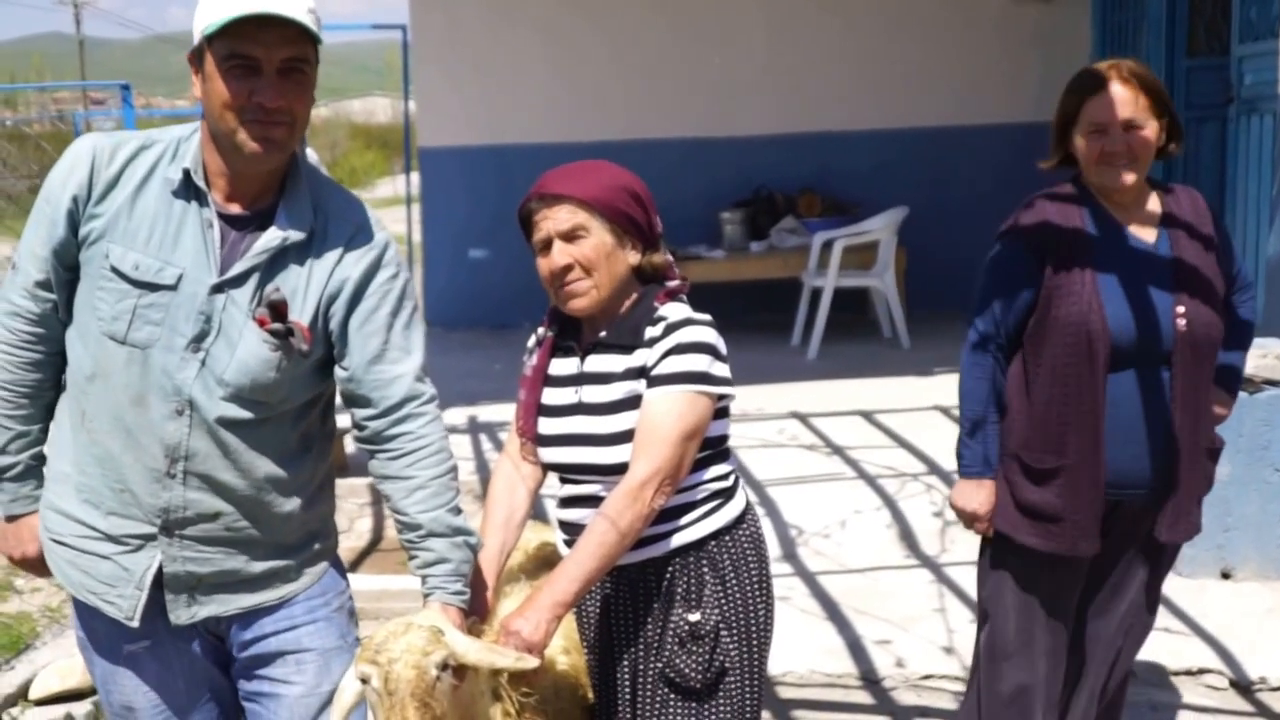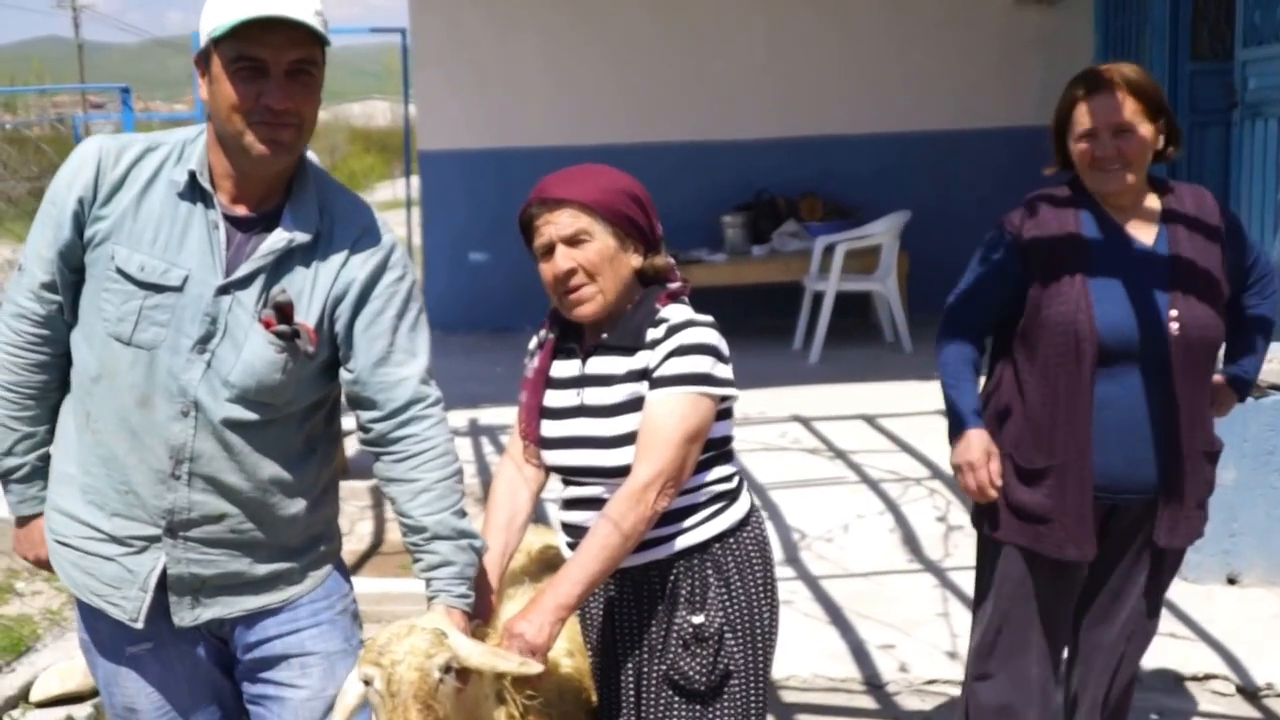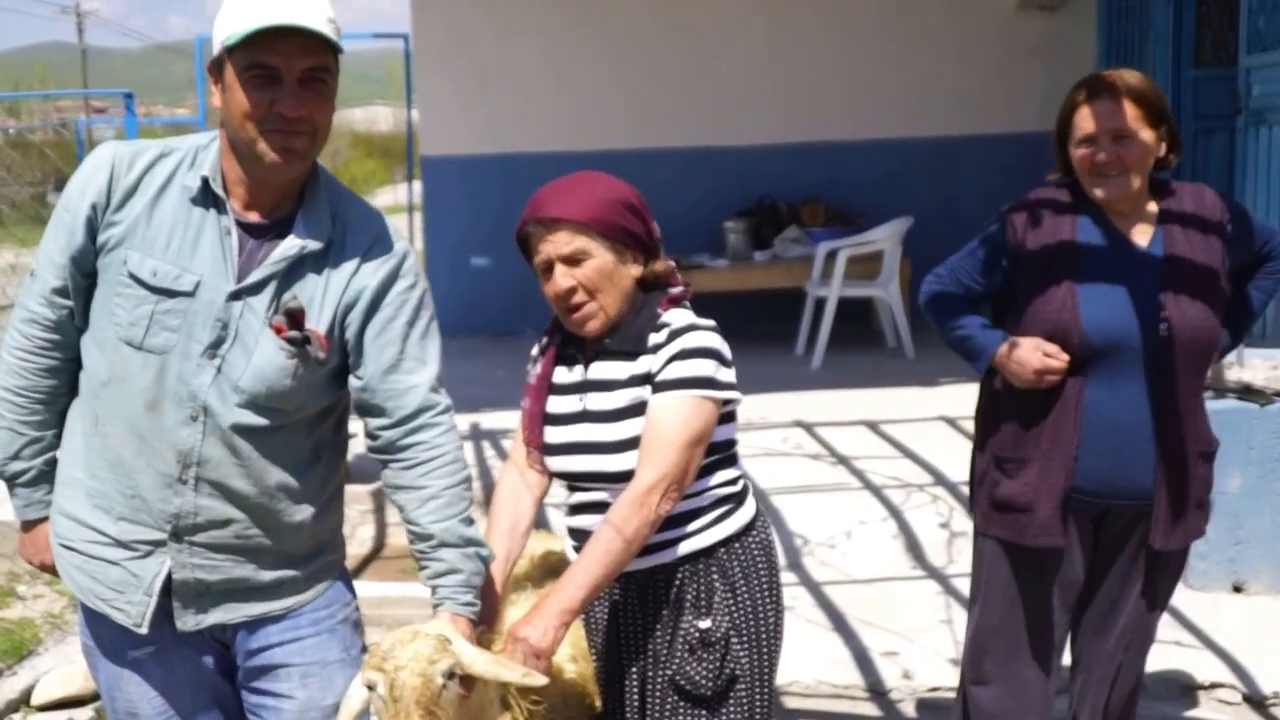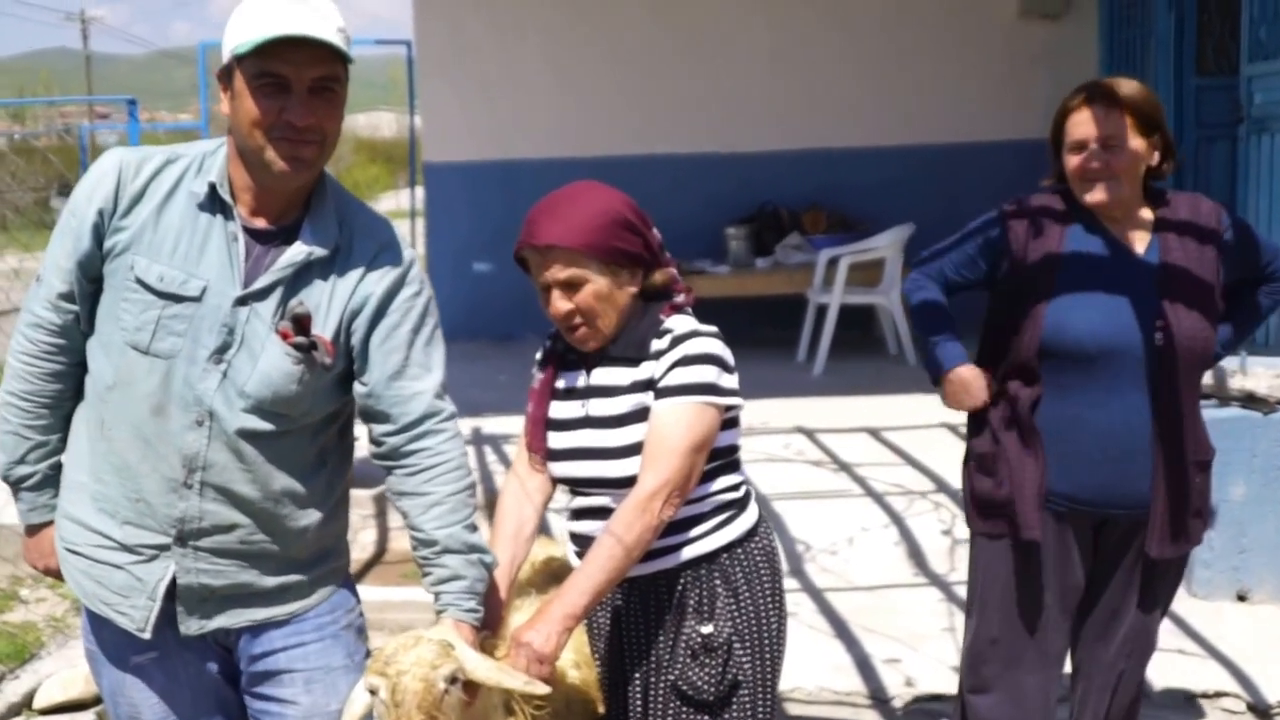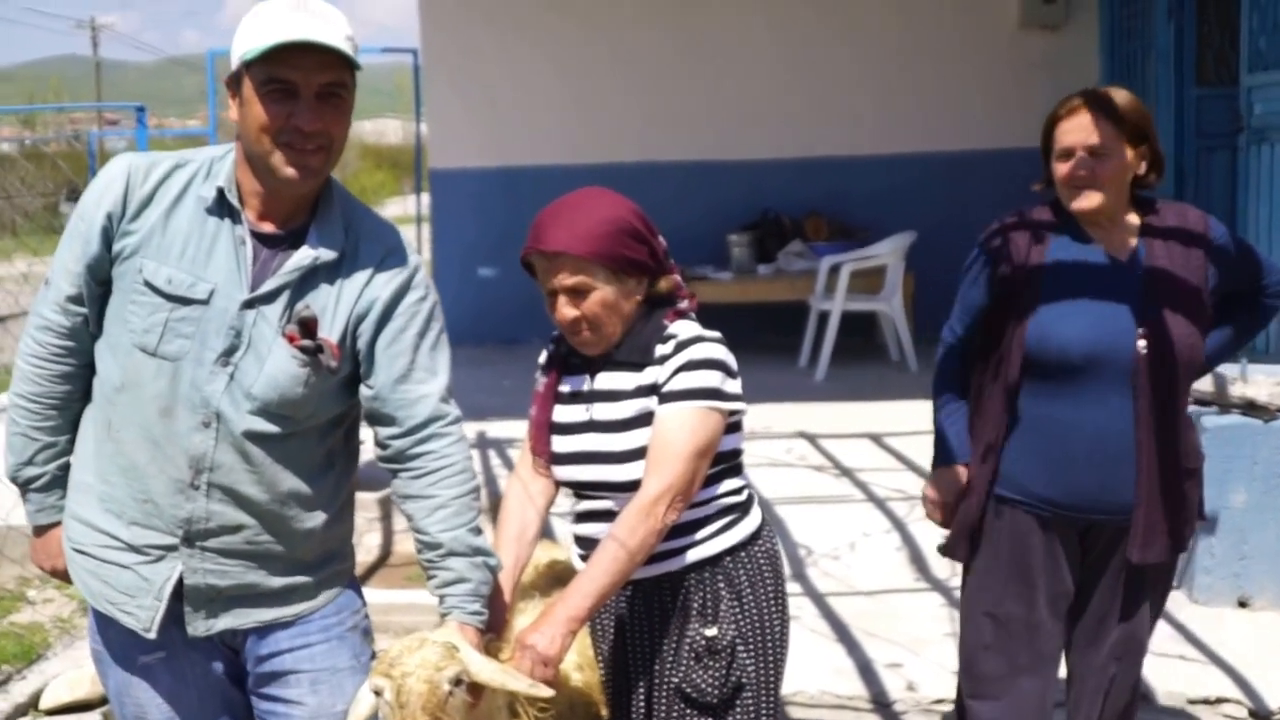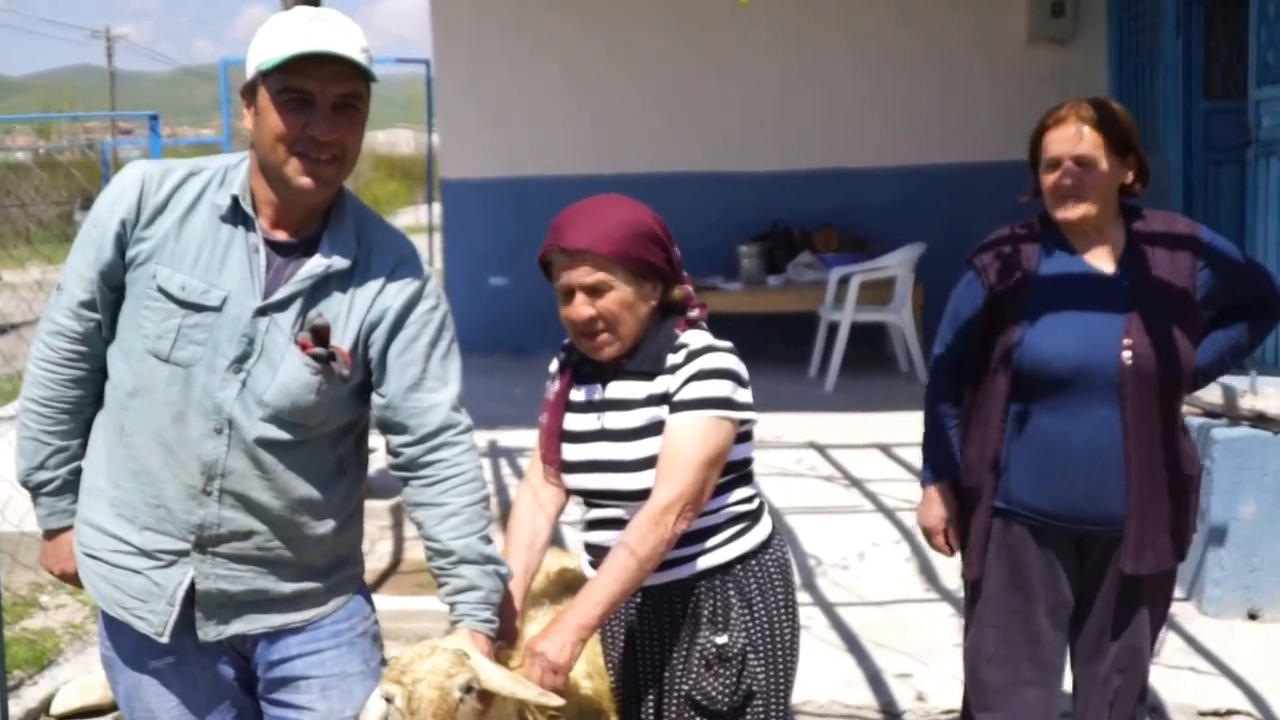
dt=0.2s
person 1, frame 1
left shoulder: (351, 244)
right shoulder: (99, 175)
left elbow: (400, 420)
left wrist: (447, 589)
left hip: (287, 585)
right hip: (117, 573)
person 1, frame 2
left shoulder: (357, 245)
right shoulder: (105, 176)
left elbow: (406, 423)
left wrist: (452, 592)
left hip: (291, 587)
right hip: (123, 575)
person 1, frame 3
left shoulder: (368, 252)
right shoulder: (117, 183)
left elbow: (415, 430)
left wrist: (457, 598)
left hip: (294, 596)
right hip: (125, 581)
person 1, frame 4
left shoulder: (374, 259)
right shoulder: (125, 188)
left elbow: (419, 438)
left wrist: (460, 604)
left hip: (297, 601)
right hip: (128, 584)
person 1, frame 5
left shoulder: (380, 265)
right shoulder: (132, 193)
left elbow: (425, 440)
left wrist: (464, 607)
left hip: (302, 602)
right hip: (137, 585)
person 1, frame 6
left shoulder: (391, 274)
right shoulder: (147, 200)
left elbow: (435, 449)
right elbow: (67, 354)
left wrist: (475, 614)
right wrist: (57, 509)
left hip: (311, 608)
right hip: (147, 590)
person 2, frame 1
left shoulder: (1193, 217)
right shoulder: (1041, 229)
left elbow: (1237, 299)
right elbow: (985, 347)
left wrist: (1223, 385)
right wrist: (978, 467)
left hip: (1156, 492)
right hip: (1049, 485)
left knee: (1111, 650)
right knee: (1018, 657)
person 2, frame 2
left shoulder: (1202, 217)
right shoulder: (1035, 227)
right elbow: (959, 327)
right wrist: (967, 425)
left hip: (1156, 495)
right hip: (1045, 488)
left knee: (1116, 654)
right knee: (1015, 663)
person 2, frame 3
left shoulder: (1205, 218)
right shoulder: (1032, 226)
right elbow: (940, 292)
right wrist: (997, 350)
left hip: (1155, 497)
right hip: (1043, 489)
left knee: (1117, 661)
right knee: (1011, 665)
person 2, frame 4
left shoulder: (1202, 228)
right shoulder: (1025, 229)
right elbow: (923, 282)
left wrist: (1212, 346)
right wrist: (950, 362)
left hip: (1153, 505)
right hip: (1038, 497)
person 2, frame 5
left shoulder: (1192, 238)
right shoulder: (1016, 244)
right elbow: (957, 353)
left wrist: (1193, 361)
right wrist: (951, 457)
left hip: (1141, 512)
right hip: (1027, 506)
person 2, frame 6
left shoulder: (1181, 249)
right shoulder: (1003, 261)
right elbow: (949, 374)
left wrist: (1187, 371)
right wrist: (938, 481)
left hip: (1138, 518)
right hip: (1023, 518)
person 3, frame 1
left shoulder: (682, 336)
right shoulder: (548, 342)
left elbow: (648, 485)
right elbow: (518, 462)
left wrist: (547, 603)
right wrist: (482, 579)
left hip: (694, 577)
right hip: (598, 580)
person 3, frame 2
left shoulder: (684, 338)
right shoulder: (549, 344)
left elbow: (650, 488)
right elbow: (520, 465)
left wrist: (550, 607)
right wrist: (484, 582)
left hip: (698, 580)
right hip: (600, 583)
person 3, frame 3
left shoulder: (686, 343)
right shoulder: (553, 350)
left elbow: (654, 491)
right elbow: (523, 470)
left wrist: (554, 611)
right wrist: (488, 587)
left hip: (703, 585)
right hip: (606, 588)
person 3, frame 4
left shoulder: (689, 348)
right shoulder: (556, 356)
left elbow: (657, 497)
right elbow: (527, 476)
left wrist: (557, 616)
right wrist: (492, 591)
left hip: (707, 589)
right hip: (609, 591)
person 3, frame 5
left shoulder: (692, 354)
right shoulder: (560, 358)
left elbow: (661, 502)
right elbow: (531, 479)
left wrist: (562, 619)
right wrist: (496, 596)
left hip: (710, 591)
right hip: (612, 594)
person 3, frame 6
left shoulder: (704, 364)
right shoulder: (570, 366)
left elbow: (671, 510)
right elbow: (540, 488)
left wrist: (572, 626)
right wrist: (507, 601)
left hip: (720, 599)
right hip: (622, 601)
